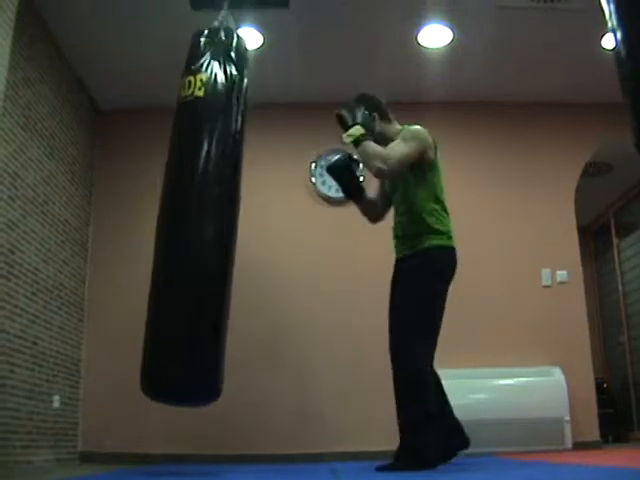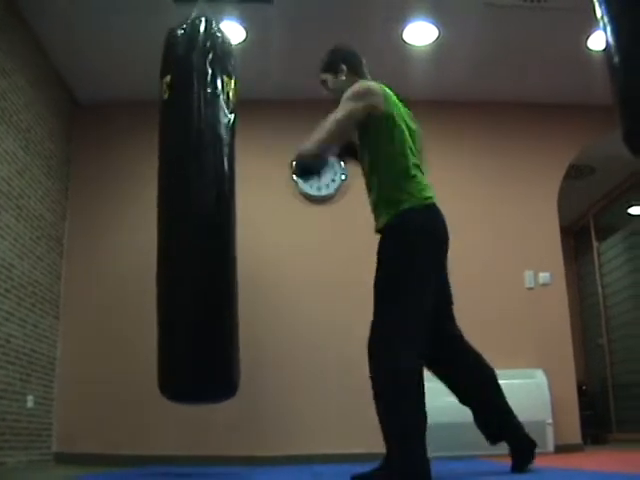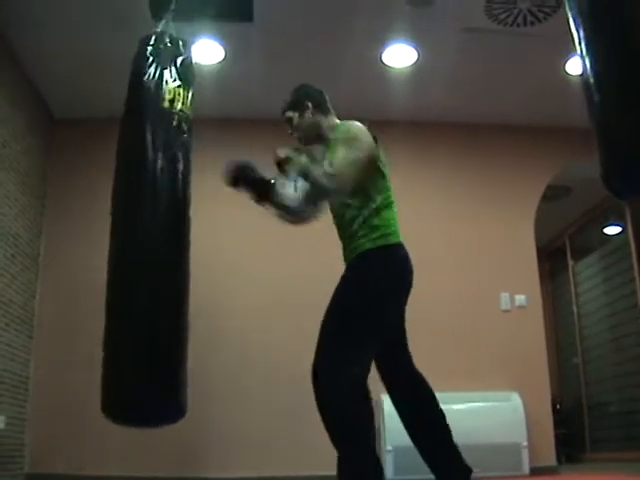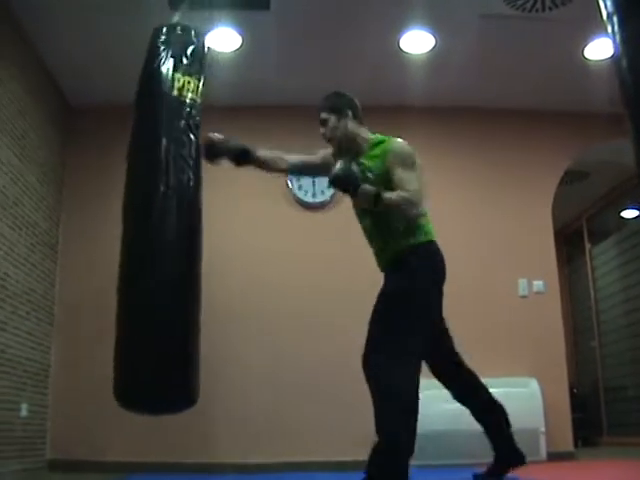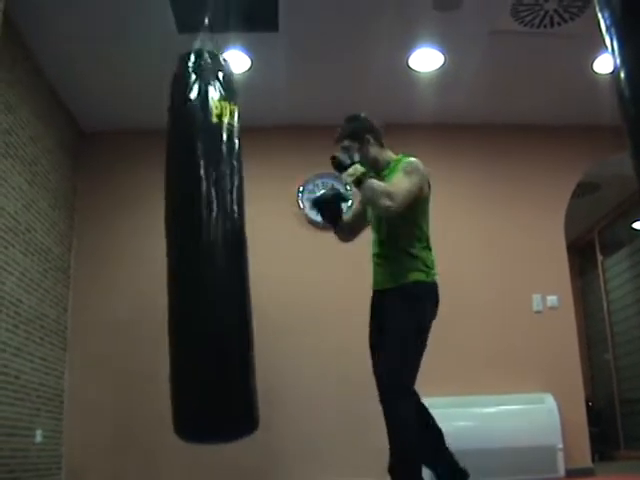
dt=1s
person 1, frame 1
left shoulder: (415, 135)
right shoulder: (389, 159)
left elbow: (381, 165)
right elbow: (375, 213)
left wrist: (354, 133)
right wrist: (348, 184)
left hip: (431, 255)
right hip: (412, 258)
left knee: (409, 350)
right knee: (410, 350)
left ankle: (419, 448)
right ankle: (445, 436)
person 1, frame 2
left shoulder: (365, 92)
right shoulder: (379, 105)
left elbow: (313, 152)
left wrist: (308, 159)
left hip: (410, 229)
right hip: (418, 227)
left knee: (391, 343)
right knee: (441, 337)
right ankle: (512, 433)
person 1, frame 3
left shoulder: (352, 133)
right shoulder: (324, 152)
left elbow: (330, 183)
right elbow: (300, 211)
left wrist: (295, 166)
right wrist: (265, 186)
left hip: (377, 265)
right hip: (385, 264)
left knee: (335, 373)
right knee: (399, 373)
person 1, frame 4
left shoulder: (395, 150)
right shoulder: (339, 157)
left elbow: (413, 208)
right elbow: (289, 162)
left wrist: (366, 190)
right wrist: (237, 151)
left hip: (418, 260)
right hip: (401, 266)
left knee: (385, 359)
right knee: (444, 361)
right ankle: (506, 448)
person 1, frame 5
left shoulder: (410, 168)
right shoulder: (373, 184)
left elbow: (390, 203)
right elbow: (346, 233)
left wrist: (358, 173)
right wrist: (332, 212)
left hip: (413, 291)
right hip: (387, 294)
left knee: (392, 384)
right knee: (397, 387)
